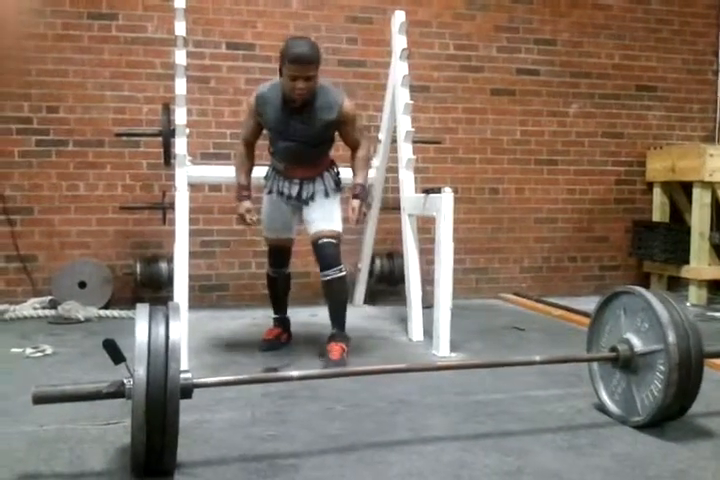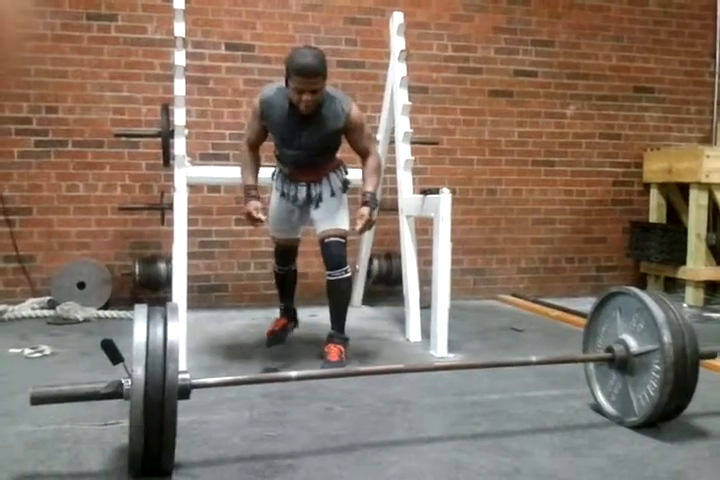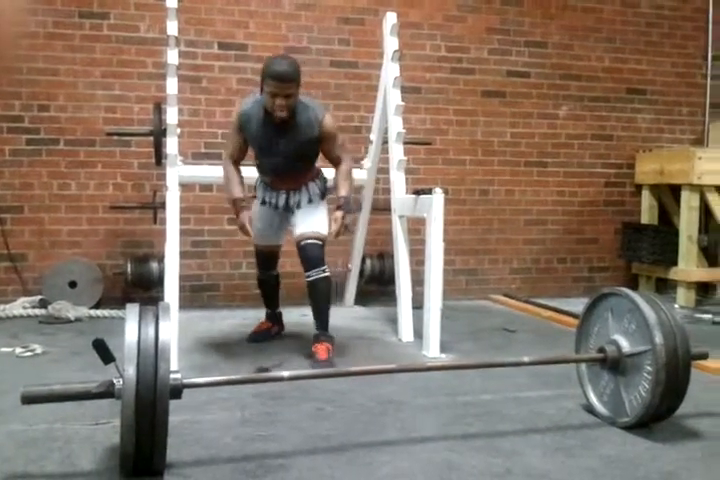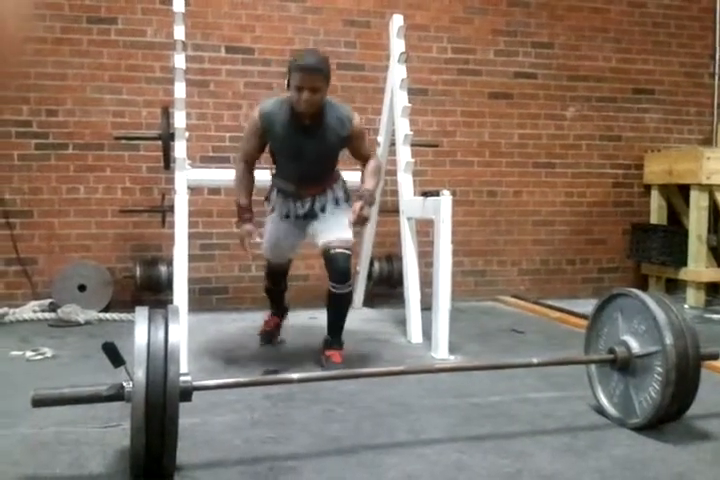
dt=0.4s
person 1, frame 1
left shoulder: (338, 104)
right shoulder: (261, 99)
left elbow: (360, 146)
right elbow: (247, 145)
left wrist: (359, 191)
right wrist: (243, 193)
left hip: (321, 183)
right hip: (280, 181)
left knee: (328, 253)
right knee: (277, 254)
left ankle: (338, 337)
right ankle: (281, 324)
person 1, frame 2
left shoulder: (345, 110)
right shoulder: (266, 102)
left elbow: (369, 154)
right elbow: (251, 146)
left wrist: (368, 200)
right wrist: (250, 193)
left hip: (327, 183)
right hip: (286, 182)
left knee: (335, 253)
right knee: (283, 252)
left ankle: (337, 339)
right ankle: (287, 313)
person 1, frame 3
left shoulder: (319, 119)
right shoulder: (245, 115)
left elbow: (342, 161)
right elbow: (231, 161)
left wrist: (342, 205)
right wrist: (240, 204)
left hip: (307, 191)
right hip: (268, 191)
left knee: (313, 255)
right knee: (265, 258)
left ankle: (323, 337)
right ankle: (273, 319)
person 1, frame 4
left shoulder: (347, 121)
right shoulder: (265, 115)
left elbow: (370, 159)
right elbow: (245, 162)
left wrist: (365, 197)
right wrist: (244, 215)
left hip: (329, 198)
right hip: (285, 198)
left knee: (340, 265)
right knee: (275, 268)
left ankle: (333, 343)
right ankle: (277, 313)
